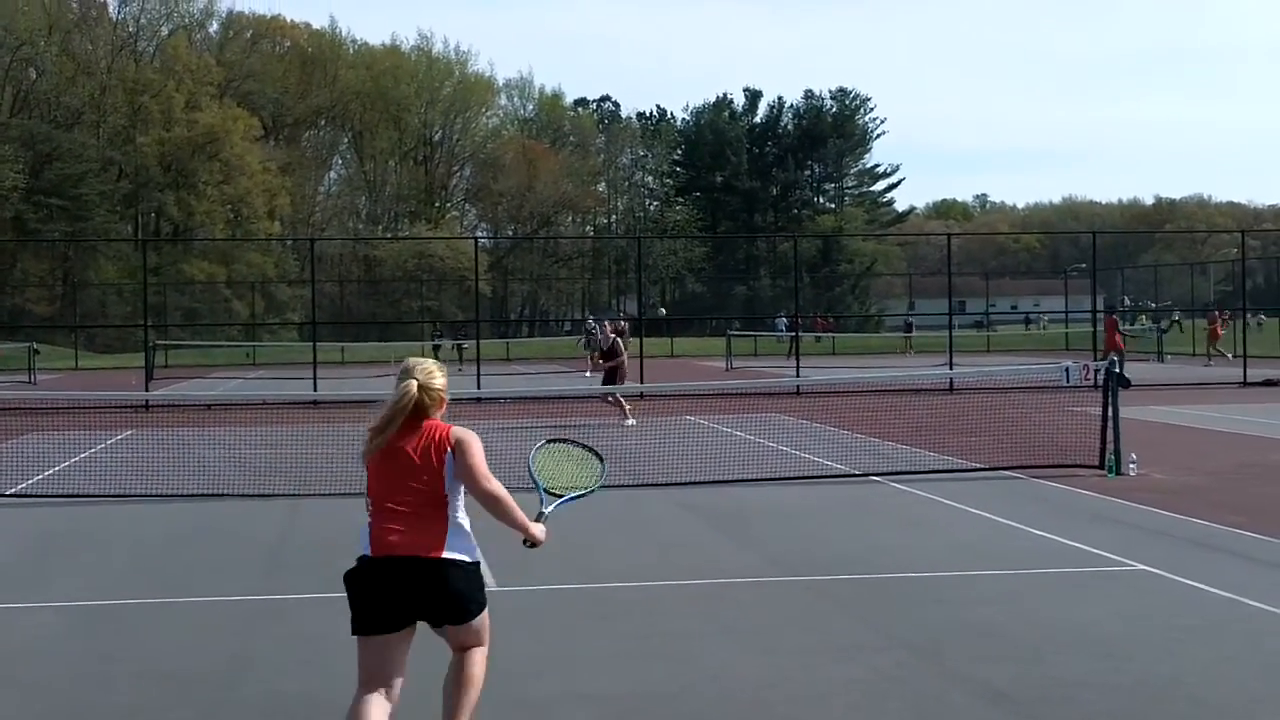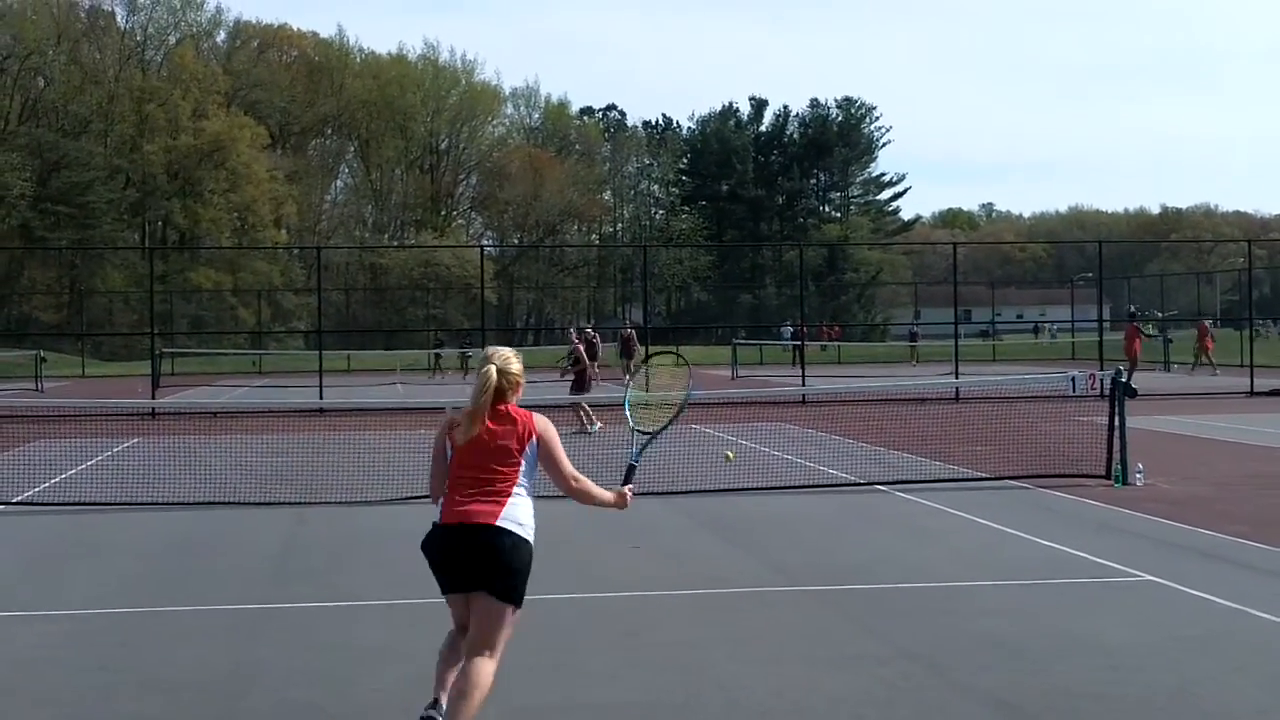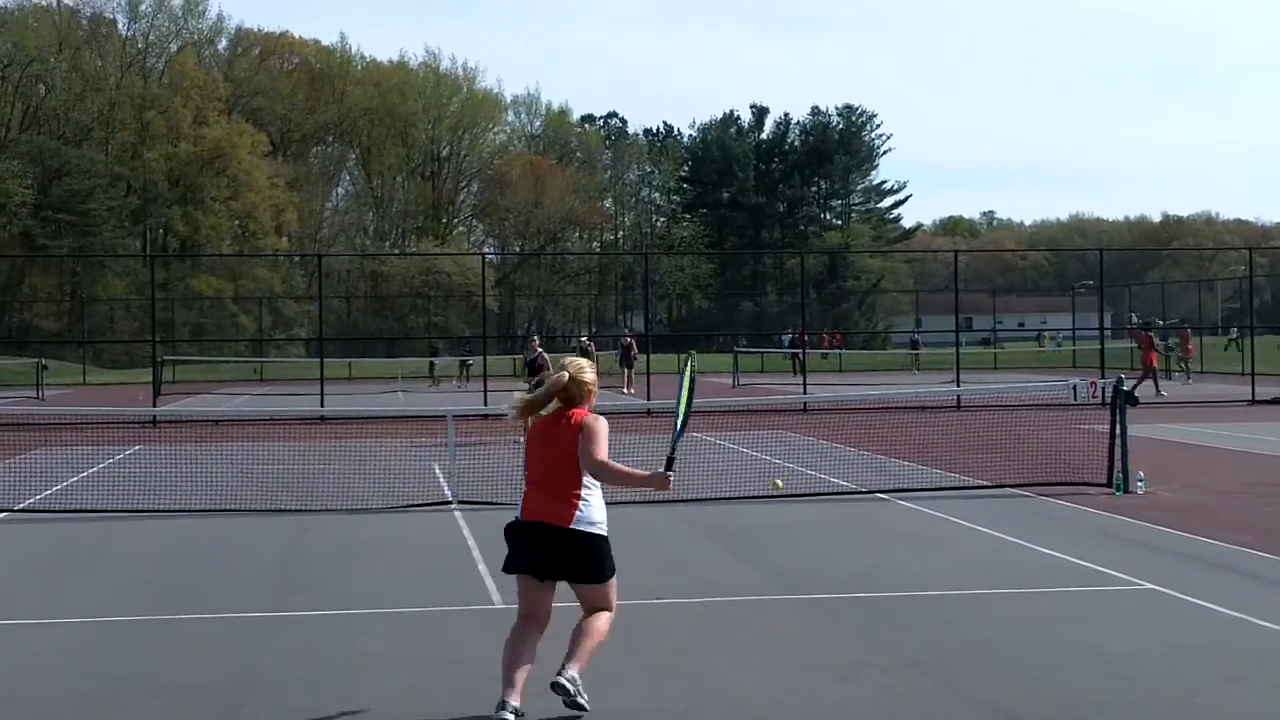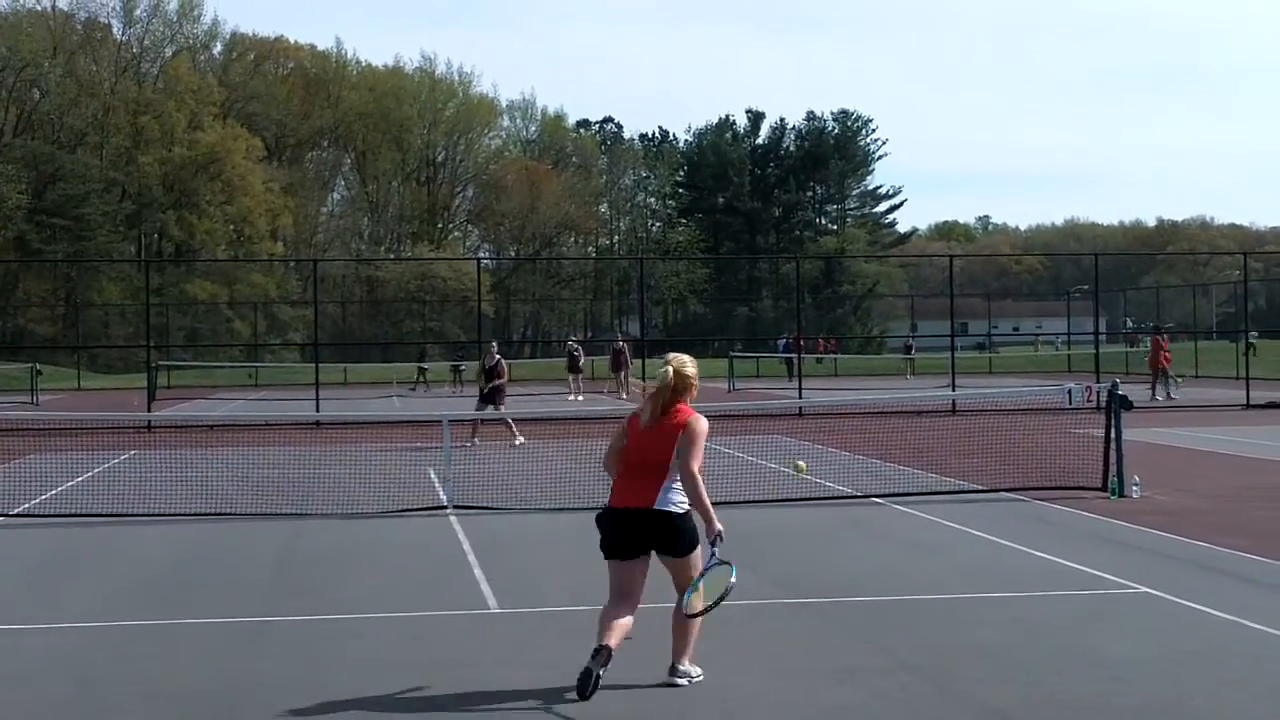
dt=0.3s
person 1, frame 1
left shoulder: (377, 446)
right shoulder: (457, 439)
right elbow: (486, 490)
right wrist: (529, 528)
left hip: (379, 568)
right hip: (445, 566)
left knee: (377, 689)
right knee: (473, 647)
person 1, frame 2
left shoulder: (452, 427)
right shoulder: (536, 426)
left elbow: (436, 492)
right elbow: (571, 483)
right wrist: (613, 498)
left hip: (450, 537)
right hip: (504, 539)
left knee: (464, 630)
right knee: (485, 652)
person 1, frame 3
left shoulder: (536, 425)
right shoulder: (591, 423)
right elbow: (596, 464)
right wrist: (645, 478)
left hip: (529, 529)
right hip: (578, 532)
left knee: (530, 619)
right knee: (601, 609)
right ankle: (569, 673)
person 1, frame 4
left shoulder: (637, 417)
right shoulder: (694, 422)
left elbow: (610, 463)
right elbow: (688, 473)
right wrist: (710, 519)
left hip: (621, 513)
right hip: (666, 514)
left knee: (623, 600)
right knee: (690, 587)
left ankle: (604, 649)
right ankle: (680, 665)
